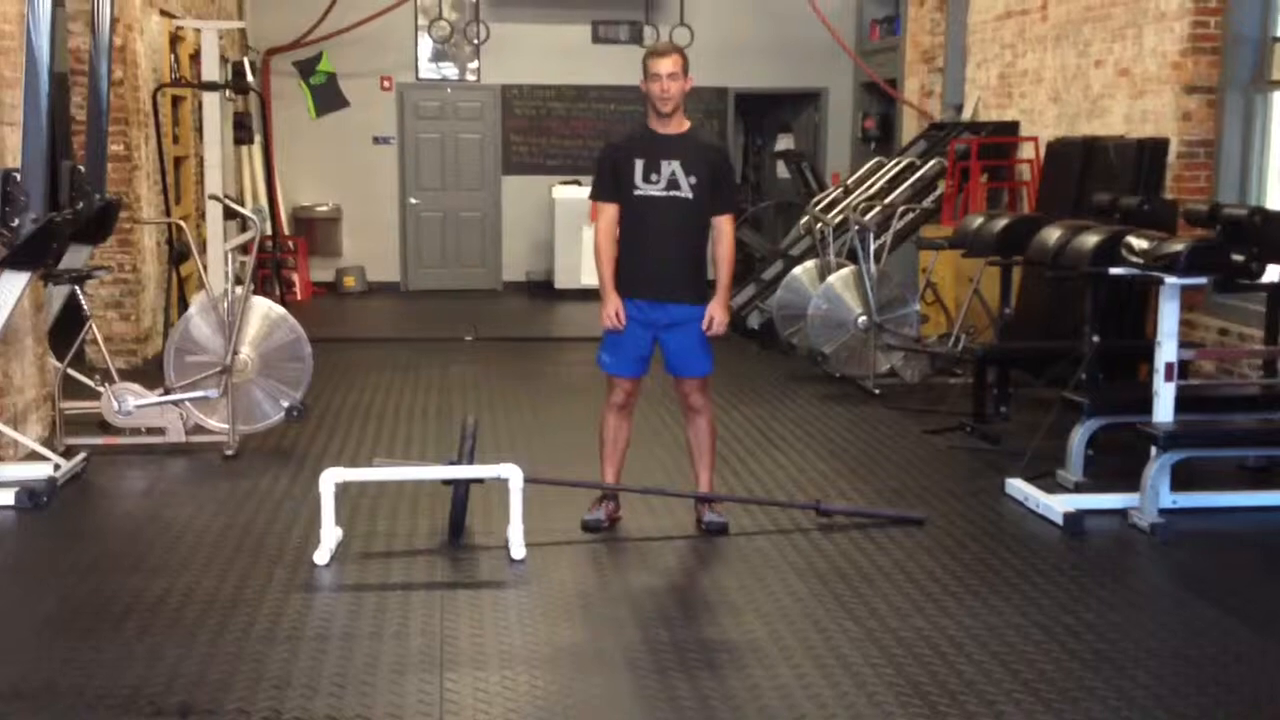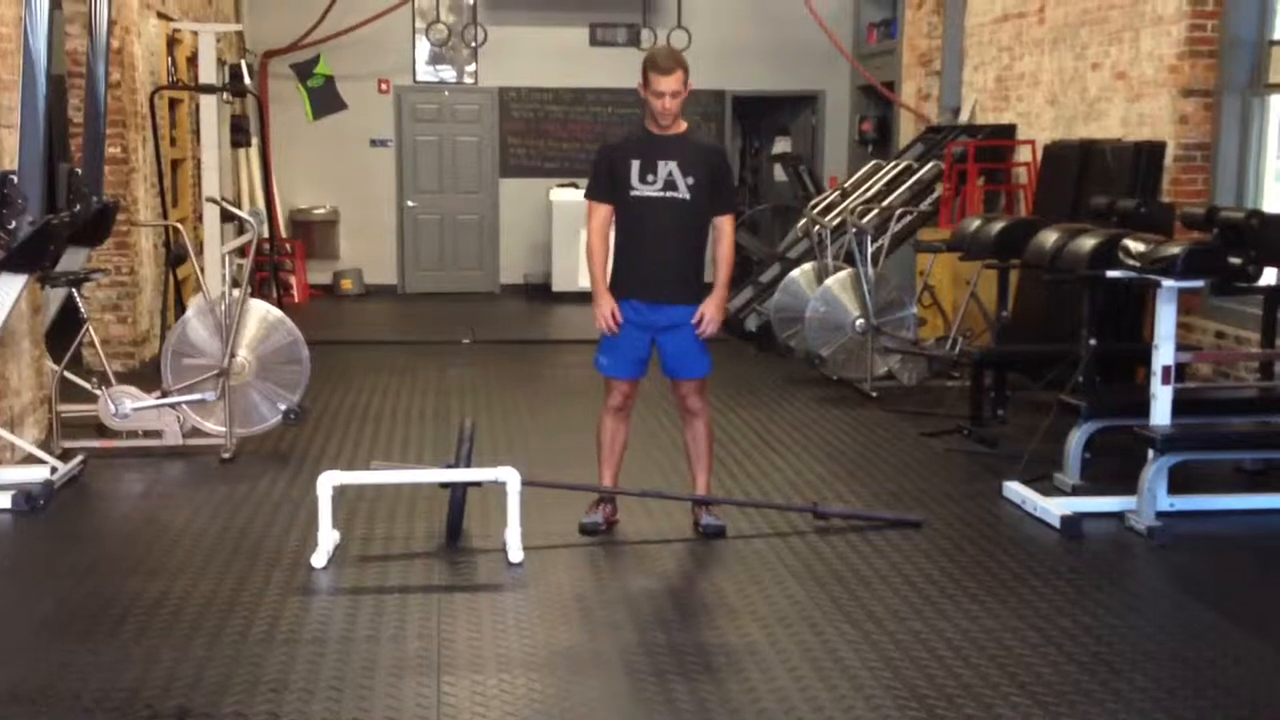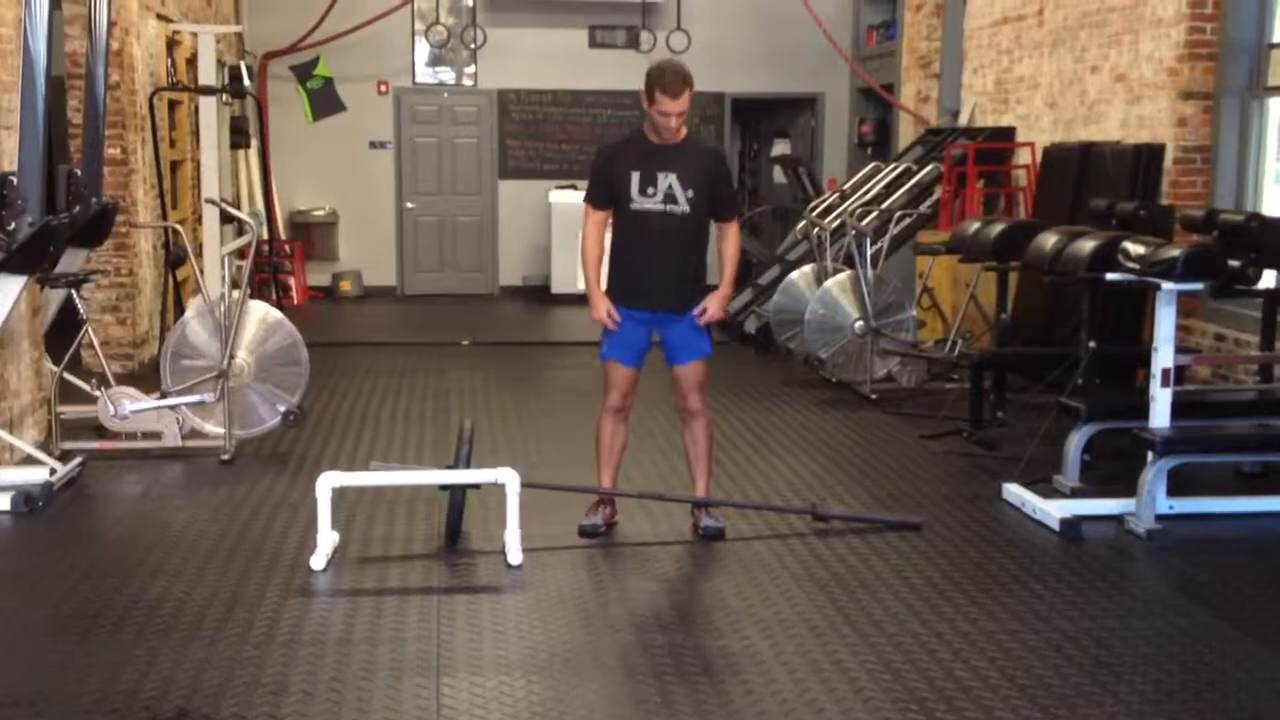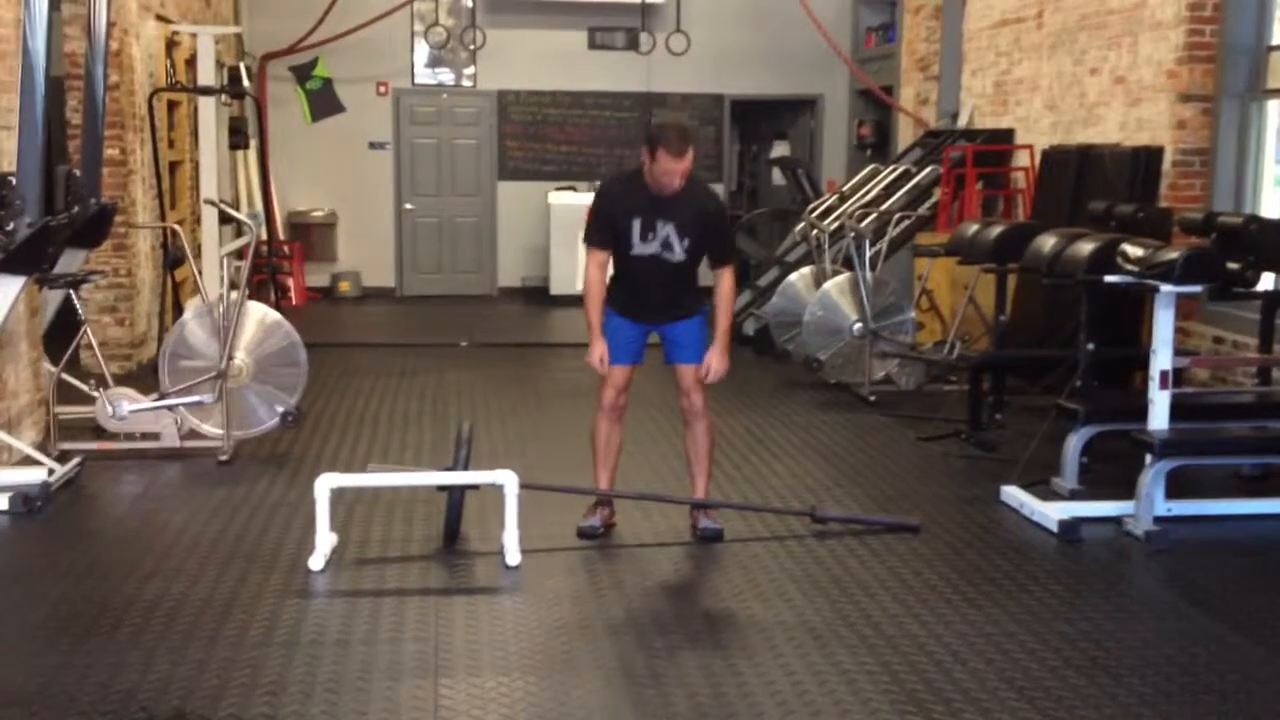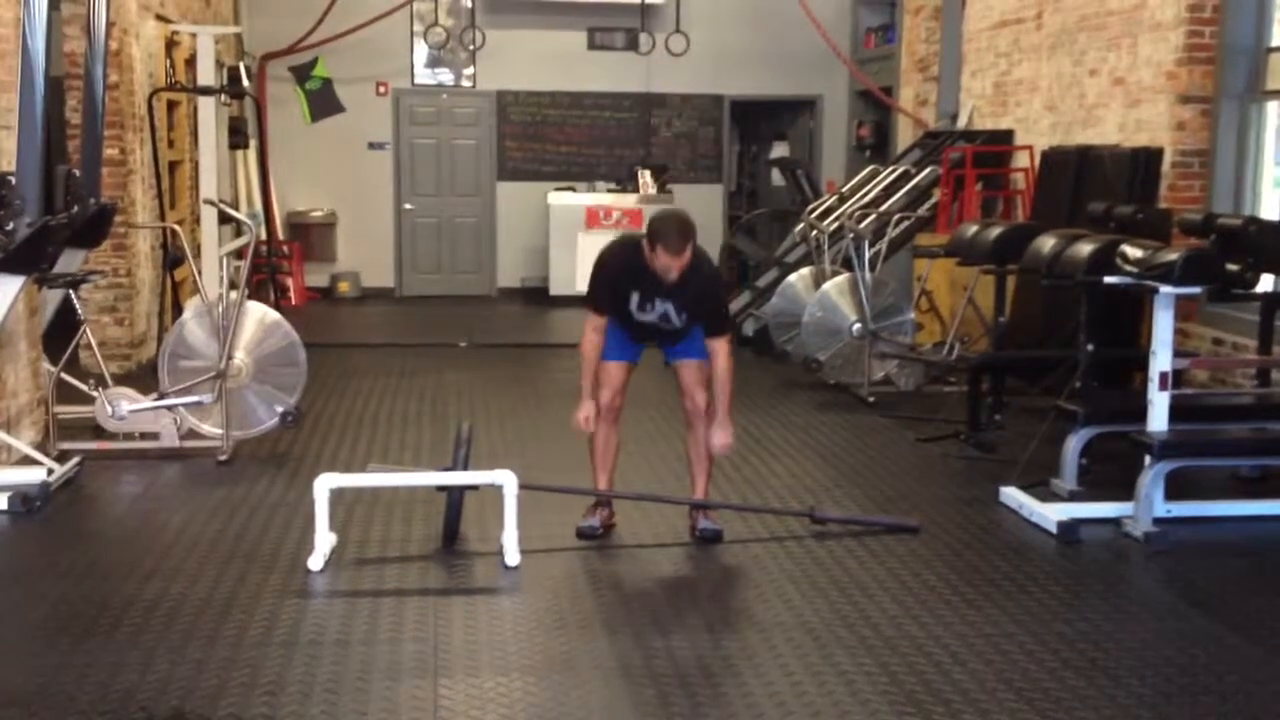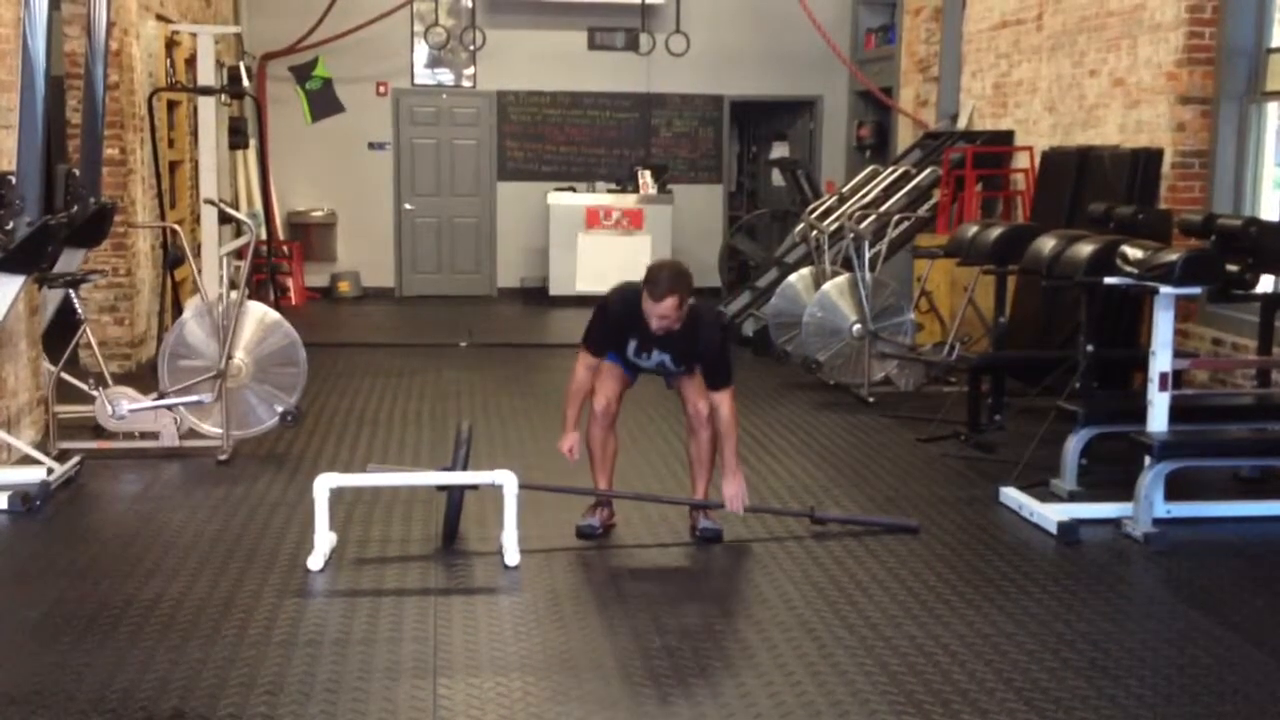
dt=0.3s
person 1, frame 1
left shoulder: (711, 156)
right shoulder: (619, 153)
left elbow: (723, 230)
right elbow: (605, 226)
left wrist: (721, 298)
right wrist: (608, 293)
left hip: (689, 304)
right hip: (631, 300)
left knee: (696, 399)
right knee: (620, 397)
left ankle: (705, 498)
right ankle: (609, 496)
person 1, frame 2
left shoulder: (709, 156)
right shoulder: (615, 153)
left elbow: (724, 229)
right elbow: (599, 226)
left wrist: (718, 295)
right wrist: (600, 292)
left hip: (686, 305)
right hip: (627, 302)
left knee: (693, 402)
right knee: (617, 399)
left ankle: (703, 500)
right ankle: (606, 498)
person 1, frame 3
left shoulder: (709, 160)
right shoulder: (614, 157)
left elbow: (729, 228)
right elbow: (594, 225)
left wrist: (723, 290)
right wrist: (594, 292)
left hip: (688, 306)
right hip: (626, 305)
left knee: (693, 402)
right knee: (616, 400)
left ankle: (702, 503)
right ankle: (605, 501)
person 1, frame 4
left shoulder: (706, 204)
right shoulder: (614, 194)
left elbow: (724, 274)
right elbow: (596, 265)
left wrist: (720, 345)
right wrist: (596, 335)
left hip: (684, 311)
right hip: (625, 310)
left knee: (694, 403)
right knee: (611, 400)
left ankle: (700, 506)
right ankle: (603, 502)
person 1, frame 5
left shoulder: (705, 275)
right shoulder: (616, 259)
left elbow: (720, 347)
right elbow: (595, 328)
left wrist: (722, 421)
right wrist: (587, 397)
left hip: (684, 330)
right hip: (624, 324)
left knee: (698, 404)
right knee: (607, 402)
left ankle: (699, 507)
right ankle: (602, 504)
person 1, frame 6
left shoulder: (707, 330)
right shoulder: (617, 305)
left elbow: (722, 404)
right elbow: (587, 365)
left wrist: (732, 473)
right wrist: (570, 428)
left hip: (682, 360)
right hip: (624, 351)
left knee: (701, 411)
right knee: (602, 406)
left ankle: (699, 507)
right ankle: (603, 504)
